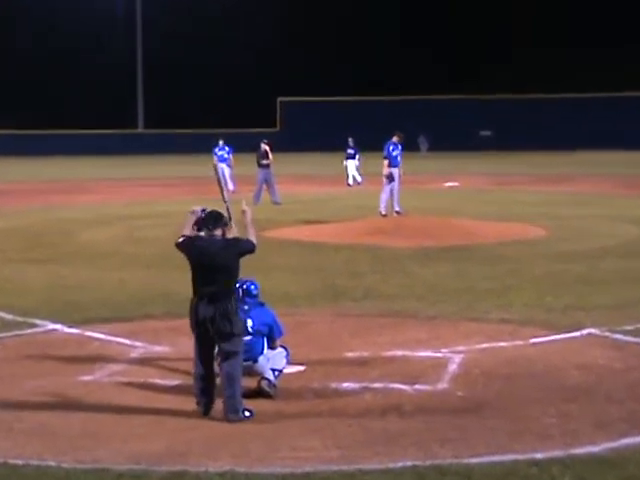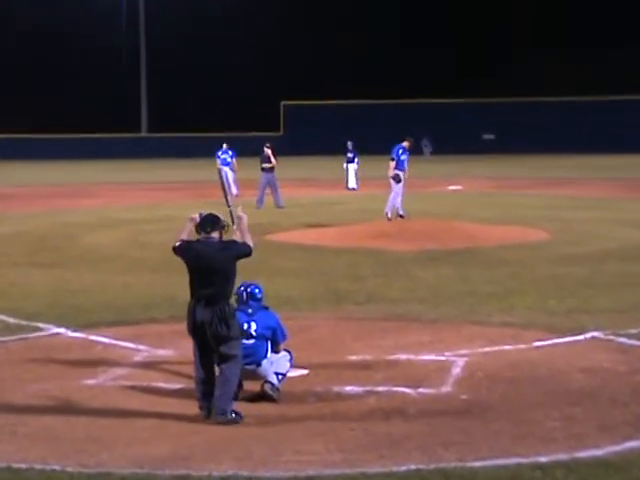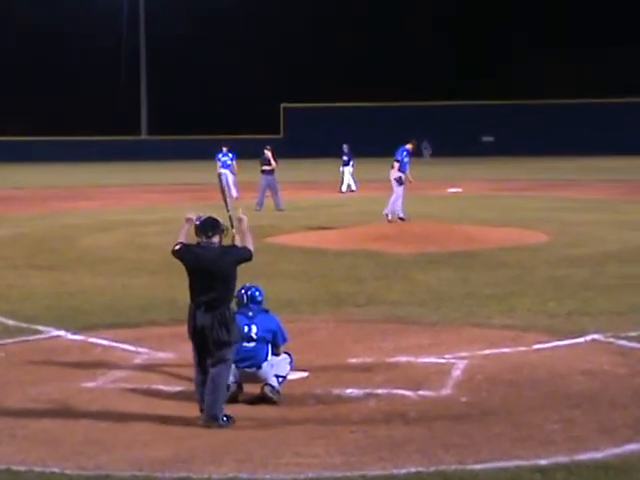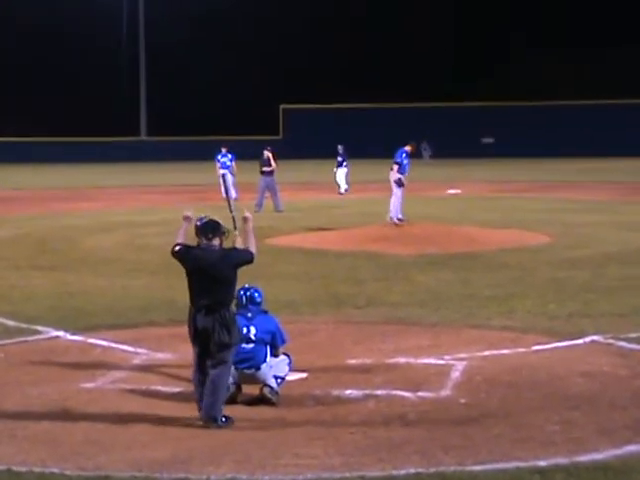
dt=0.3s
person 1, frame 1
left shoulder: (194, 246)
right shoulder: (233, 246)
left elbow: (182, 239)
right elbow: (252, 243)
left wrist: (192, 218)
right wrist: (247, 218)
left hip: (200, 307)
right hip: (223, 309)
left knee: (202, 358)
right knee: (231, 358)
left ankle: (204, 405)
right ankle: (233, 409)
person 1, frame 2
left shoulder: (191, 249)
right shoulder: (229, 248)
left elbow: (178, 244)
right elbow: (248, 247)
left wrist: (190, 224)
right wrist: (243, 224)
left hip: (197, 311)
right hip: (220, 311)
left knee: (203, 362)
right knee: (230, 360)
left ankle: (206, 408)
right ankle: (221, 409)
person 1, frame 3
left shoulder: (191, 253)
right shoulder: (230, 253)
left elbow: (178, 247)
right elbow: (249, 251)
left wrist: (187, 225)
right wrist: (243, 226)
left hip: (197, 315)
right hip: (220, 316)
left knee: (202, 364)
right knee: (220, 365)
left ankle: (206, 410)
right ankle: (213, 414)
person 1, frame 4
left shoulder: (190, 255)
right shoulder: (230, 256)
left elbow: (177, 247)
right elbow: (251, 253)
left wrist: (185, 224)
right wrist: (248, 226)
left hip: (197, 317)
right hip: (220, 319)
left knee: (201, 365)
right knee: (219, 366)
left ankle: (204, 408)
right ankle: (212, 415)
